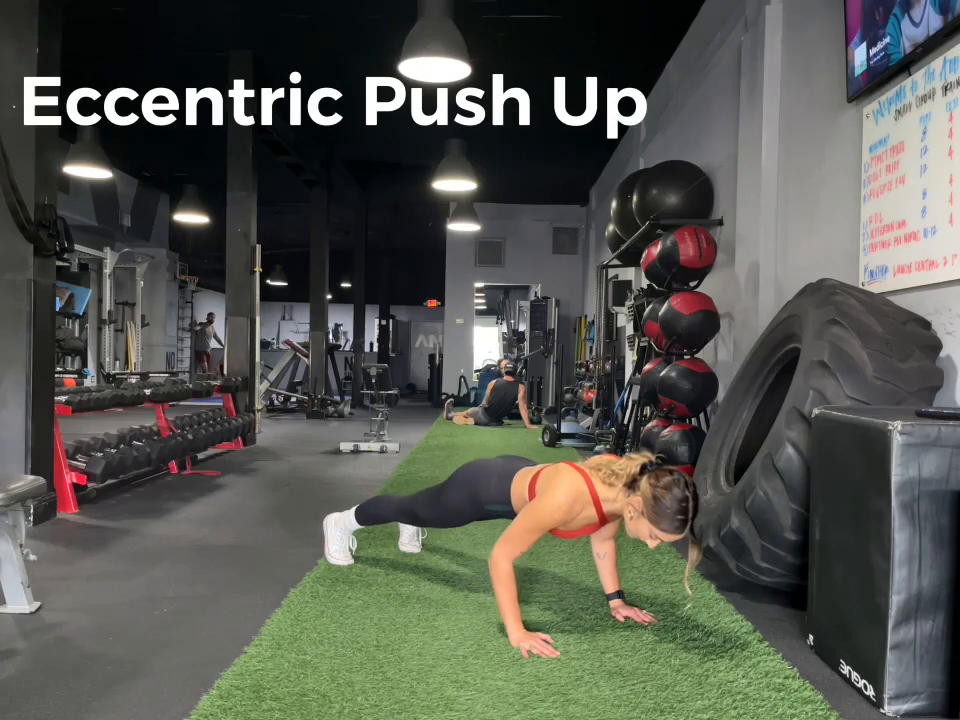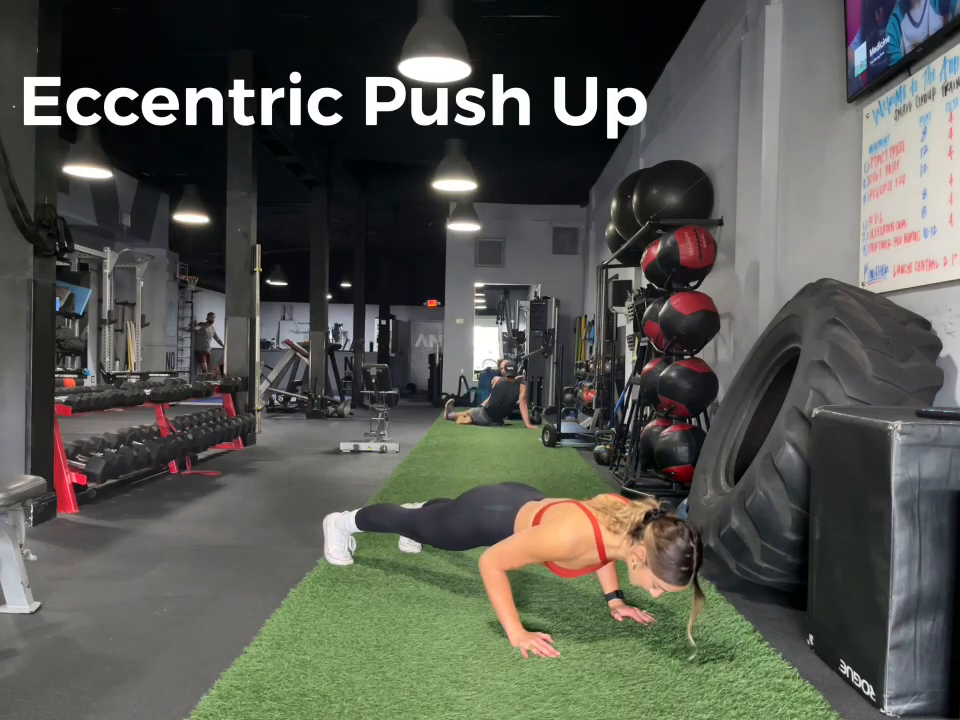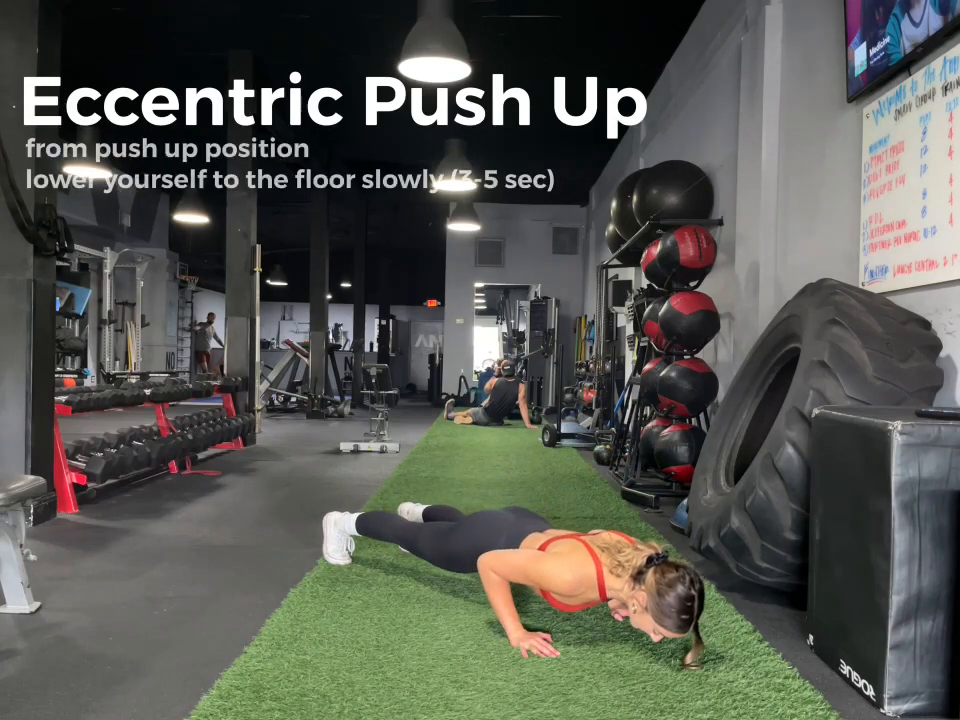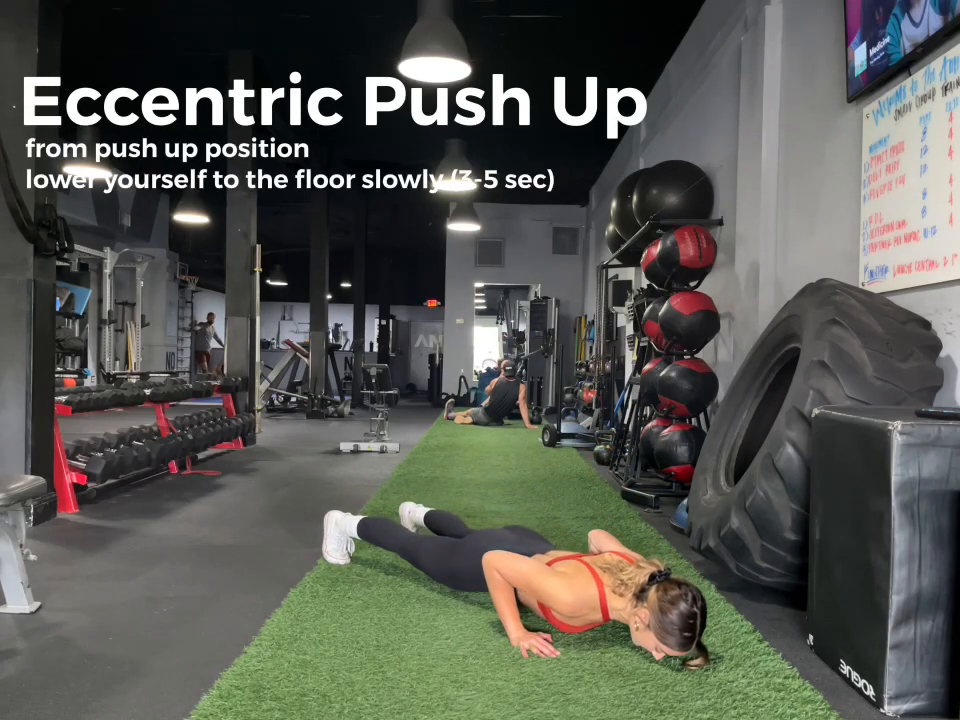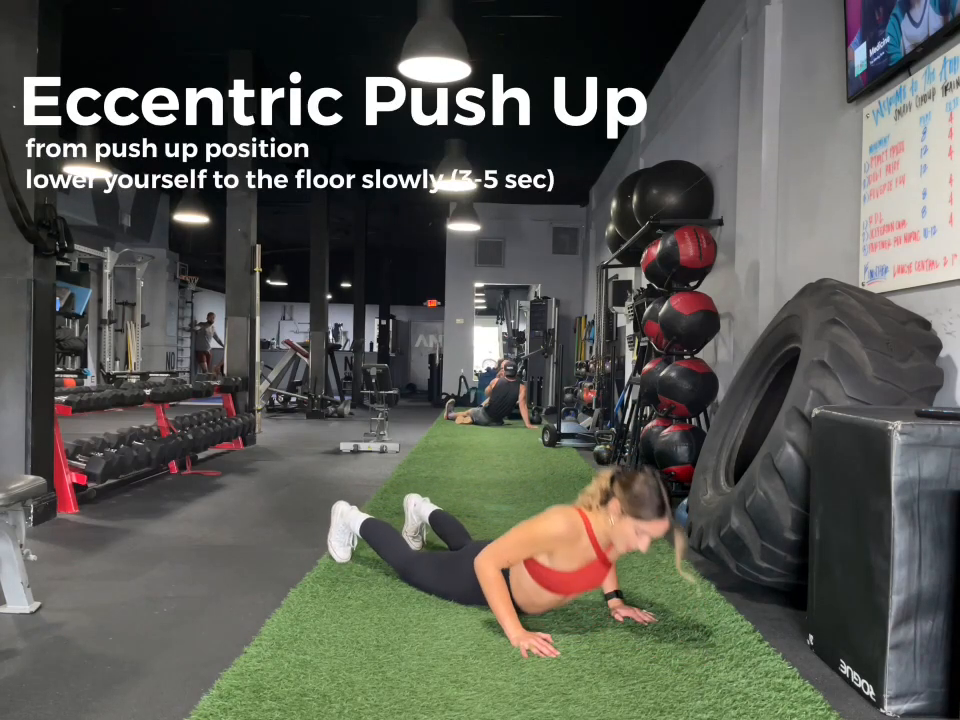
dt=1s
person 1, frame 1
left shoulder: (628, 486)
right shoulder: (567, 497)
left elbow: (603, 539)
right elbow: (500, 557)
left wrist: (615, 599)
right wrist: (517, 632)
left hip: (517, 477)
right hip: (484, 488)
right knee: (410, 508)
left ankle: (411, 527)
right ankle: (341, 522)
person 1, frame 2
left shoulder: (633, 521)
right shoulder: (570, 537)
right elbow: (490, 564)
left wrist: (614, 599)
right wrist: (516, 633)
left hip: (522, 504)
right hip: (487, 517)
right knee: (413, 528)
left ankle: (416, 509)
right ankle: (342, 523)
person 1, frame 3
left shoulder: (638, 557)
right shoulder: (573, 575)
right elbow: (489, 564)
left wrist: (612, 600)
right wrist: (516, 634)
left hip: (526, 529)
right hip: (490, 542)
left knee: (458, 522)
right knee: (412, 538)
left ankle: (416, 511)
right ankle: (343, 522)
person 1, frame 4
left shoulder: (639, 570)
right shoulder: (574, 598)
left elbow: (597, 536)
right elbow: (494, 563)
right wrist: (516, 633)
left hip: (530, 548)
right hip: (491, 558)
left knee: (463, 535)
right knee: (412, 548)
left ankle: (417, 512)
right ankle: (345, 523)
person 1, frame 5
left shoulder: (614, 528)
right shoulder: (563, 526)
right elbow: (486, 563)
left wrist: (614, 598)
right wrist: (515, 633)
left hip: (522, 563)
right hip: (491, 577)
left knee: (463, 543)
right knee: (409, 564)
left ankle: (421, 510)
right ankle: (352, 519)
